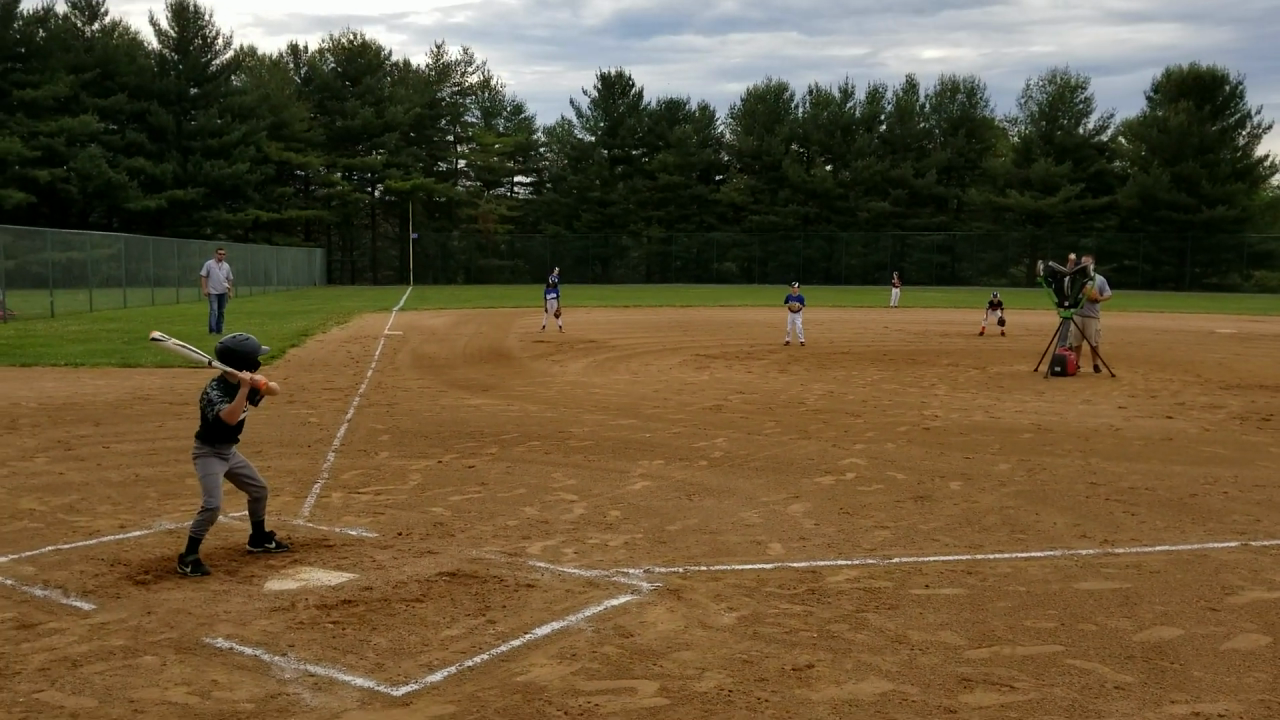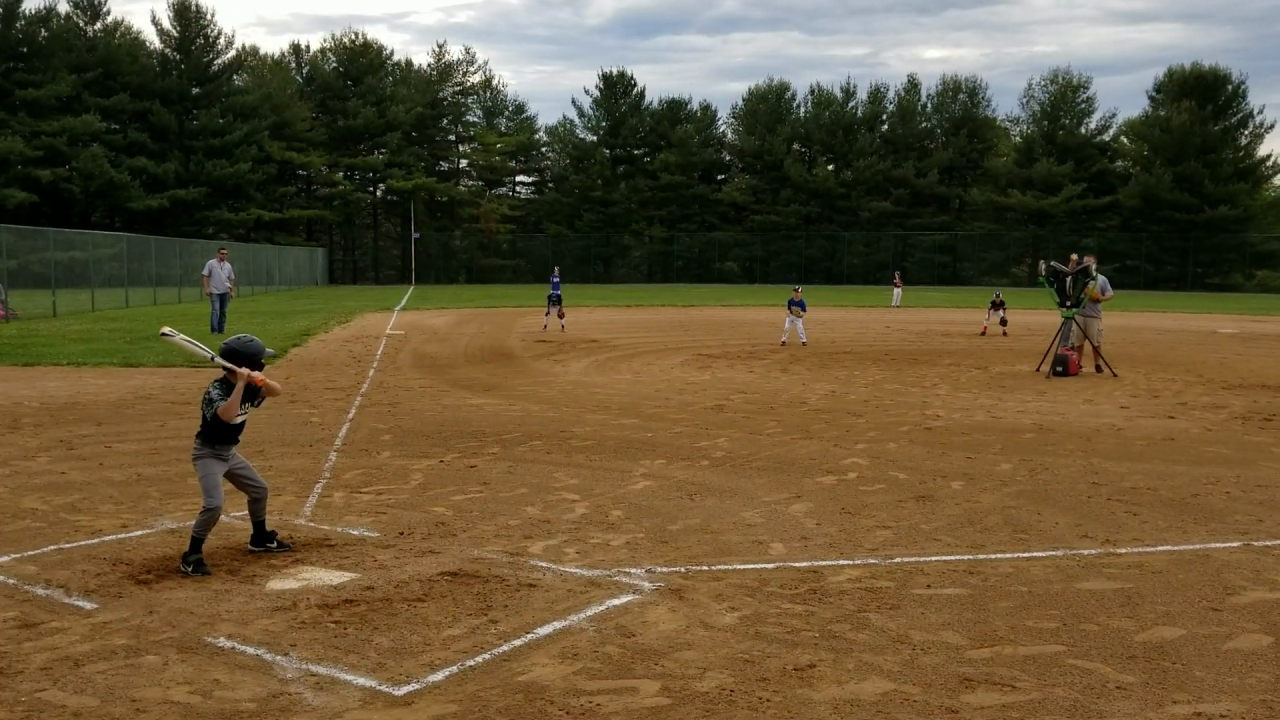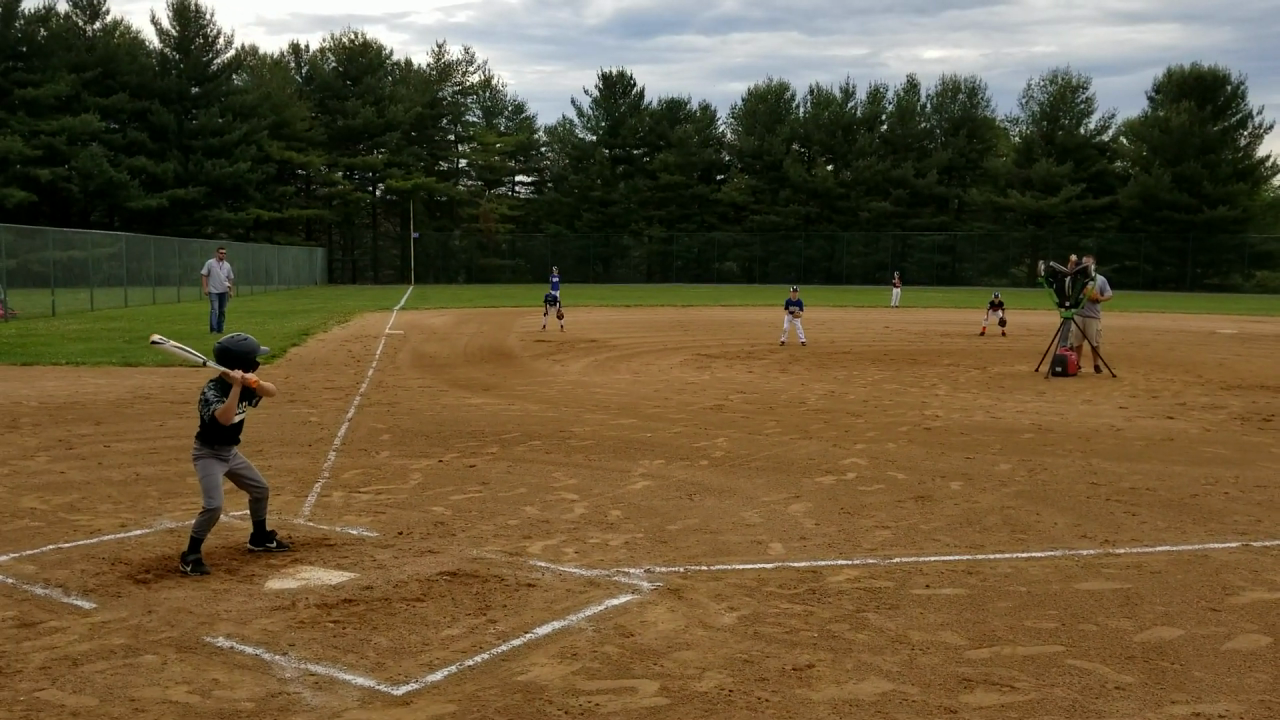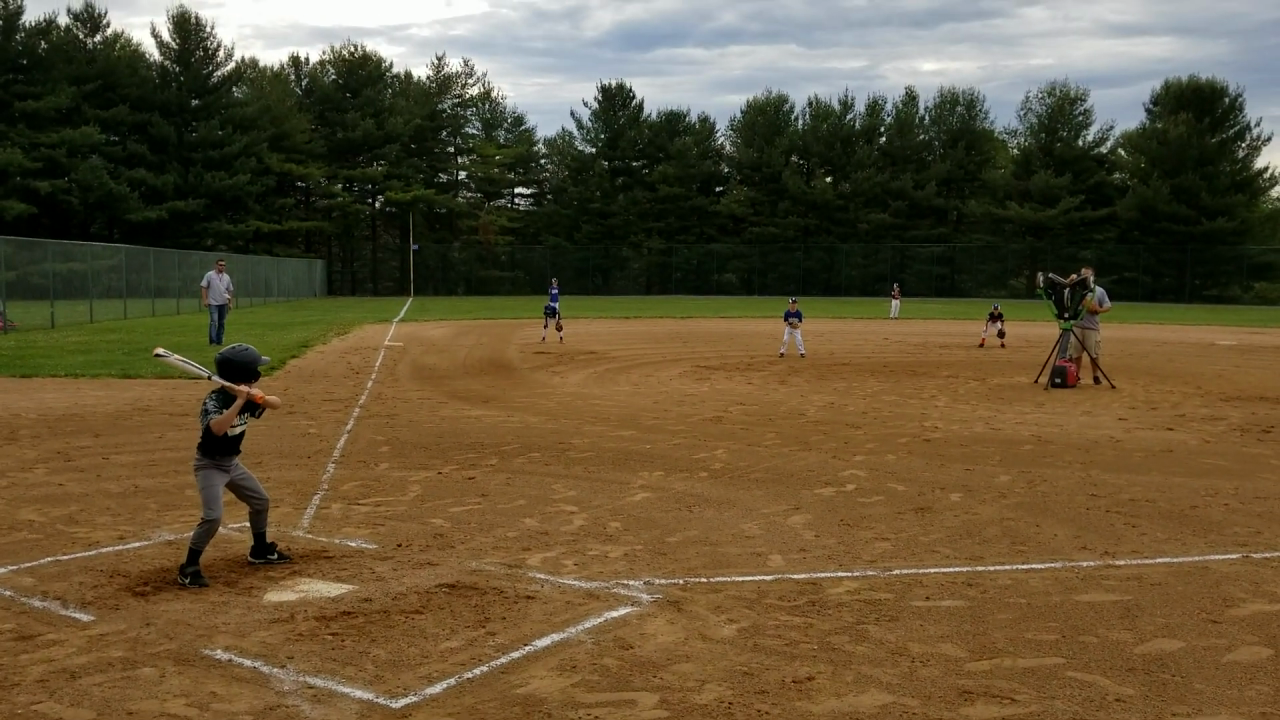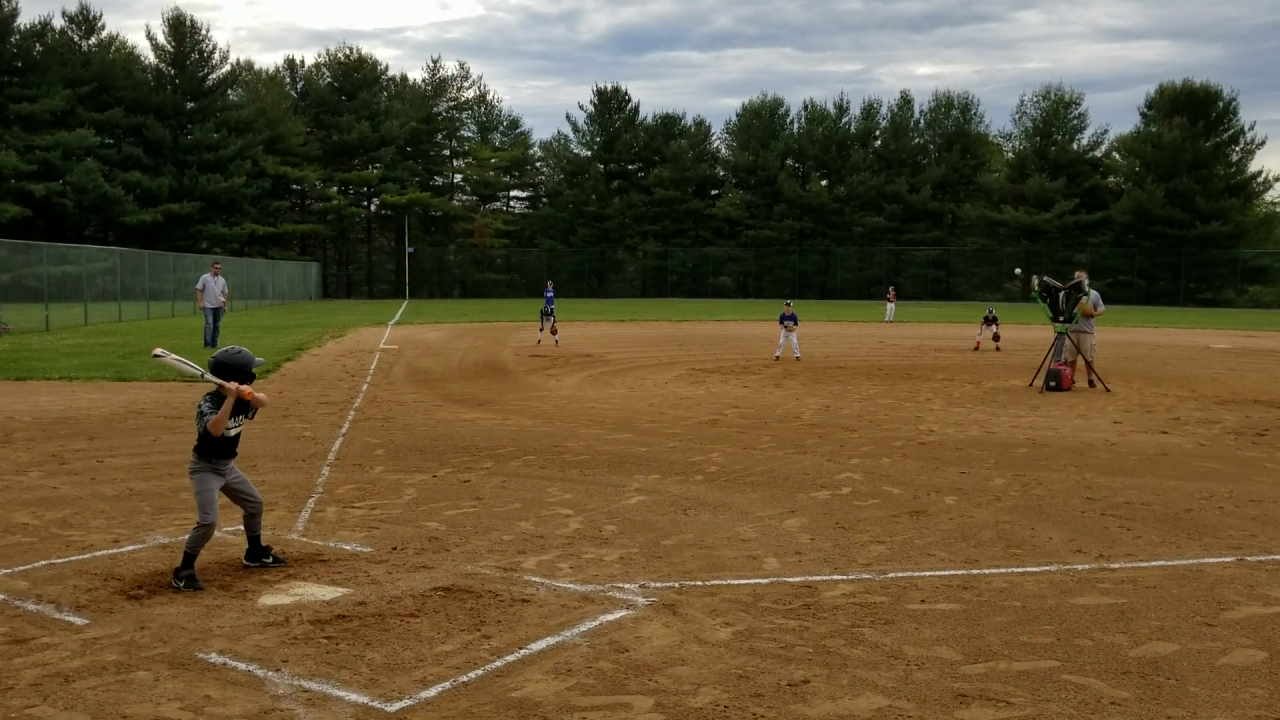
dt=0.5s
person 1, frame 1
left shoulder: (243, 382)
right shoulder: (214, 390)
left elbow: (275, 390)
right elbow: (231, 418)
left wrist: (262, 383)
right wrist: (244, 388)
left hip: (229, 451)
right hip: (209, 453)
left knee: (259, 490)
right knee: (212, 505)
left ankle: (259, 538)
right ankle: (189, 557)
person 1, frame 2
left shoulder: (248, 386)
right shoulder: (216, 390)
left elbow: (276, 391)
right elbow: (227, 415)
left wrist: (262, 381)
right wrist: (240, 383)
left hip: (229, 451)
right hip: (208, 453)
left knee: (259, 490)
right knee: (214, 505)
left ankle: (260, 538)
right ankle: (191, 556)
person 1, frame 3
left shoulder: (242, 384)
right shoulder: (211, 390)
left elbow: (272, 391)
right elbow: (224, 418)
left wrist: (255, 383)
right wrist: (236, 387)
left hip: (231, 452)
right hip: (208, 454)
left knee: (260, 489)
right knee: (214, 505)
left ankle: (260, 538)
right ankle: (190, 556)
person 1, frame 4
left shoulder: (247, 397)
right shoulder: (214, 401)
left elbow: (277, 404)
right elbow: (217, 429)
left wrist: (261, 398)
right wrist: (239, 401)
left hip: (232, 462)
right hip: (209, 465)
left knee: (260, 502)
right knee: (212, 517)
left ankle: (260, 550)
right ankle: (189, 568)
person 1, frame 5
left shoulder: (242, 398)
right shoulder: (209, 402)
left elbow: (264, 401)
right elbow: (215, 430)
left wrist: (249, 395)
right wrist: (230, 398)
left hip: (227, 466)
right hip: (205, 468)
left knee: (255, 505)
right knee: (208, 521)
left ankle: (255, 553)
right ankle: (184, 571)
